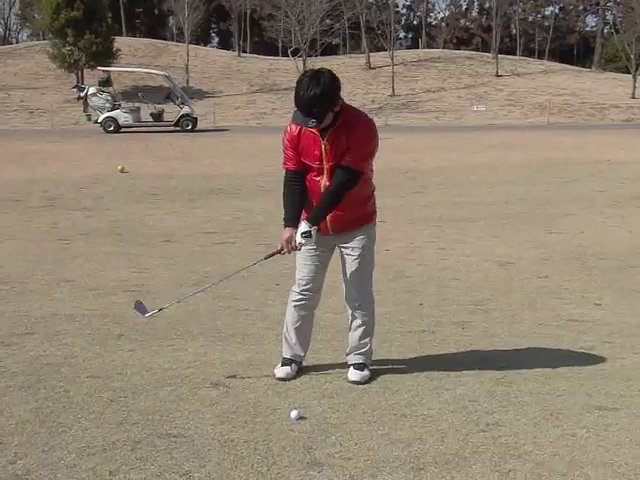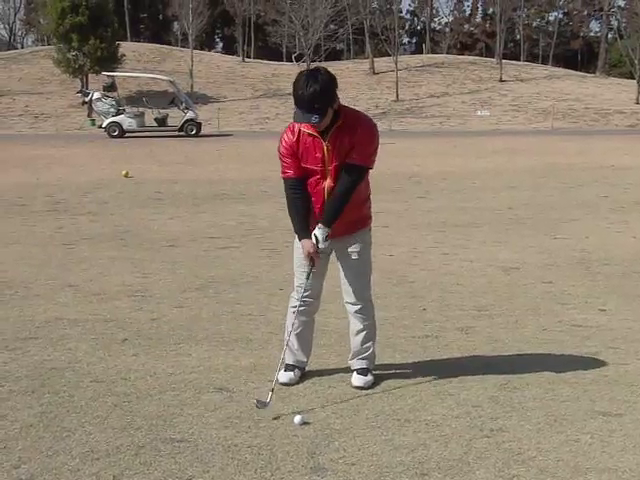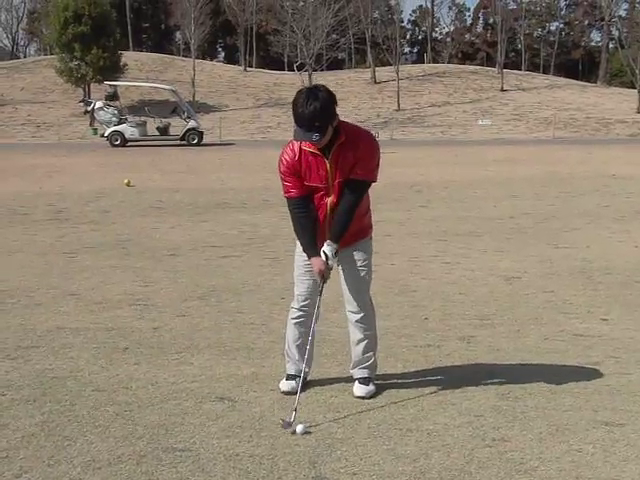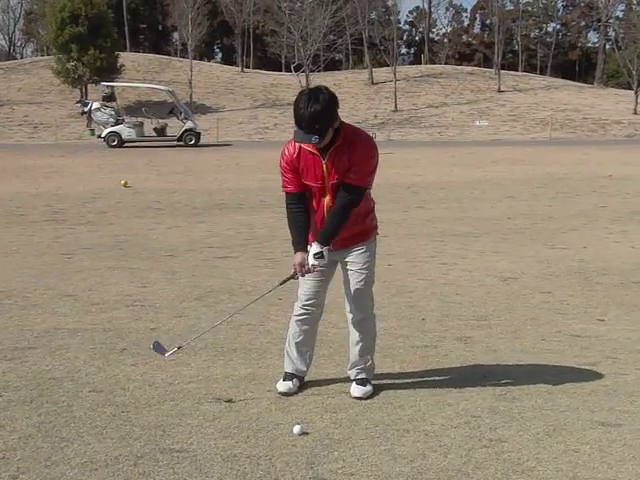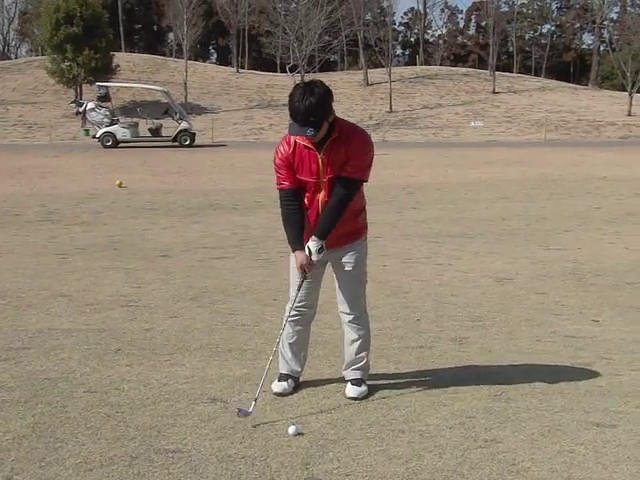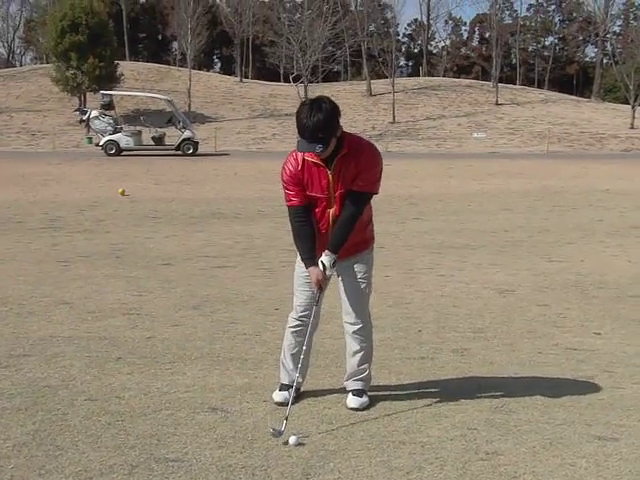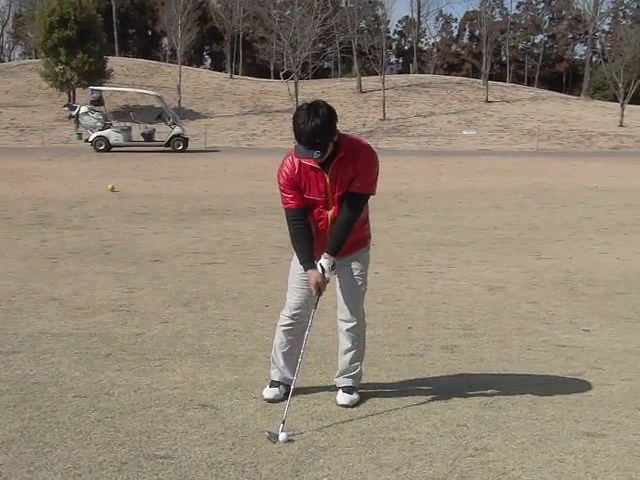
dt=0.4s
person 1, frame 1
left shoulder: (362, 128)
right shoulder: (295, 130)
left elbow: (343, 183)
right elbow: (294, 180)
left wrist: (310, 223)
right wrist: (290, 225)
left hip: (356, 225)
right hip: (311, 224)
left knee: (358, 294)
right knee: (303, 292)
left ankle: (359, 358)
right ankle: (292, 355)
person 1, frame 2
left shoulder: (362, 128)
right shoulder: (291, 136)
left elbow: (349, 183)
right elbow: (294, 190)
left wrist: (324, 227)
right wrist: (304, 235)
left hip: (352, 229)
right hip: (309, 230)
left knee: (358, 298)
right knee: (302, 297)
left ankle: (362, 363)
right ankle: (295, 361)
person 1, frame 3
left shoulder: (363, 143)
right shoulder: (291, 155)
left elbow: (353, 198)
right elbow: (298, 208)
left wrist: (333, 244)
right wrist: (313, 253)
left hip: (353, 239)
right hip: (311, 241)
left knee: (359, 306)
right knee: (301, 306)
left ankle: (363, 372)
right ankle: (295, 370)
person 1, frame 4
left shoulder: (362, 146)
right shoulder: (292, 152)
left elbow: (348, 202)
right elbow: (295, 203)
left wrist: (320, 245)
right wrist: (300, 248)
left hip: (357, 240)
right hip: (315, 241)
left knee: (360, 308)
right knee: (305, 307)
left ankle: (361, 373)
right ankle: (294, 371)
person 1, frame 5
left shoulder: (357, 141)
right shoulder: (286, 148)
left elbow: (344, 196)
right elbow: (289, 202)
left wrist: (318, 240)
right wrist: (297, 247)
left hip: (348, 239)
right hip: (304, 240)
left knee: (353, 308)
right knee: (299, 307)
left ankle: (356, 374)
right ankle: (289, 371)
person 1, frame 6
left shoulder: (366, 154)
right shoulder: (294, 164)
left elbow: (353, 210)
right elbow: (299, 218)
left wrist: (331, 255)
right wrist: (311, 263)
left hip: (355, 250)
right hip: (312, 251)
left knee: (357, 319)
right knee: (300, 317)
left ankle: (357, 384)
right ankle: (289, 381)
person 1, frame 7
left shoulder: (363, 155)
right shoulder: (290, 167)
left elbow: (352, 212)
right elbow: (296, 220)
left wrist: (330, 257)
right wrist: (309, 265)
left hip: (351, 249)
right hip: (309, 250)
left knee: (351, 317)
right knee: (293, 314)
left ankle: (348, 381)
right ankle: (280, 378)
